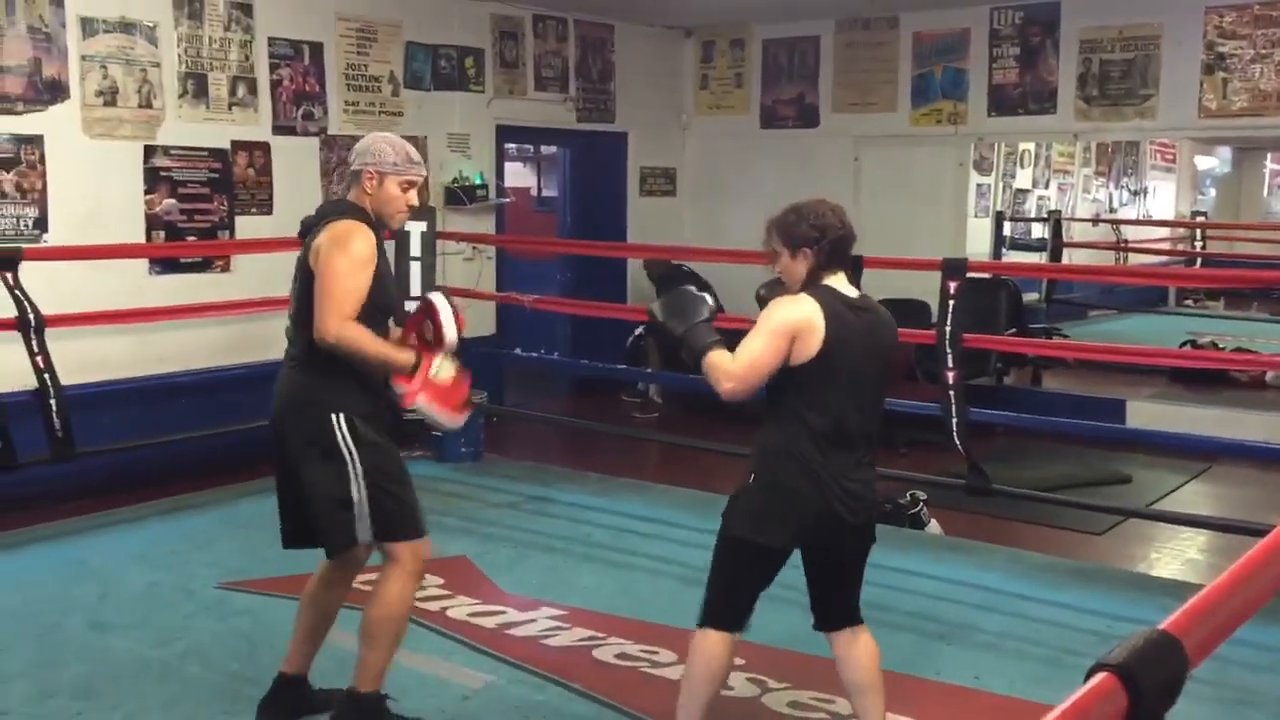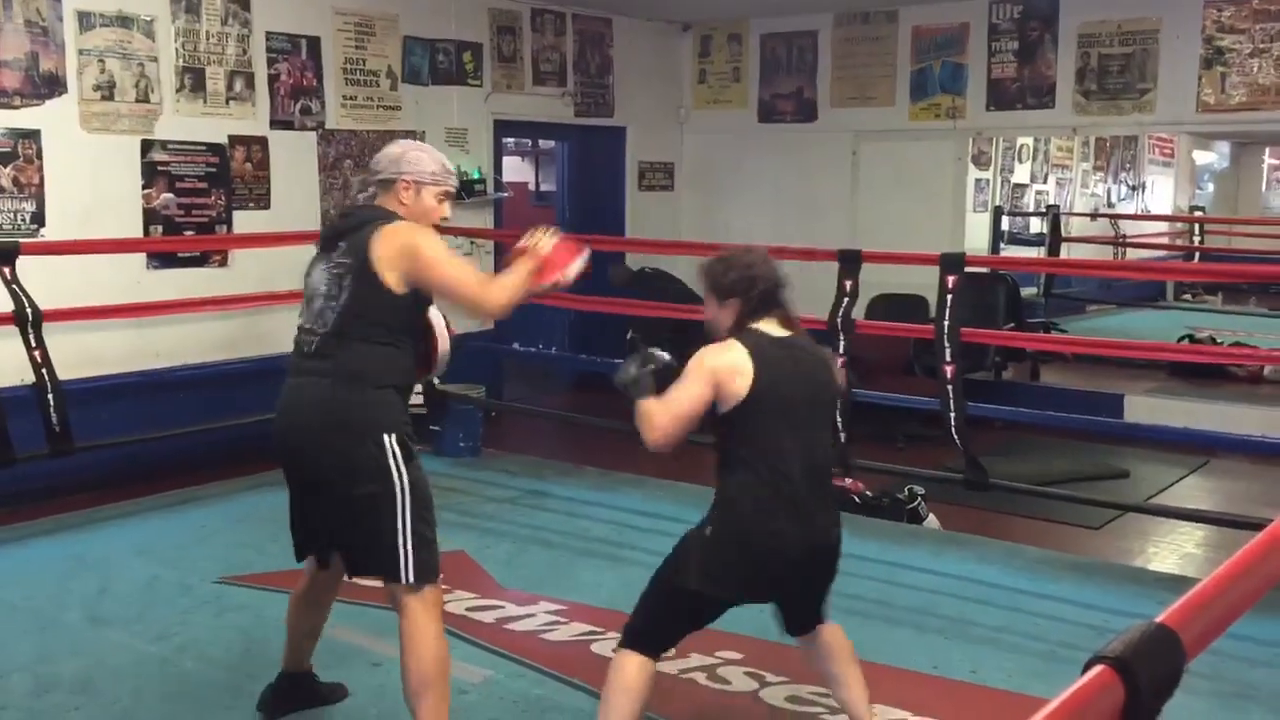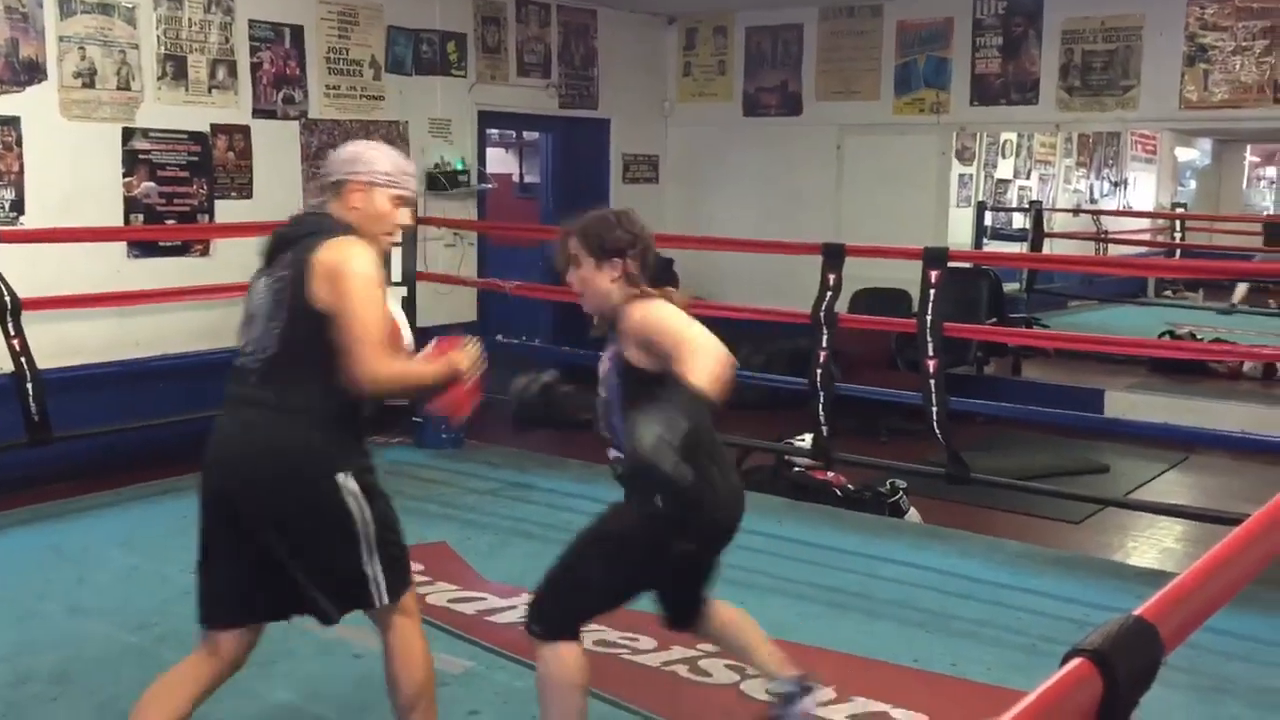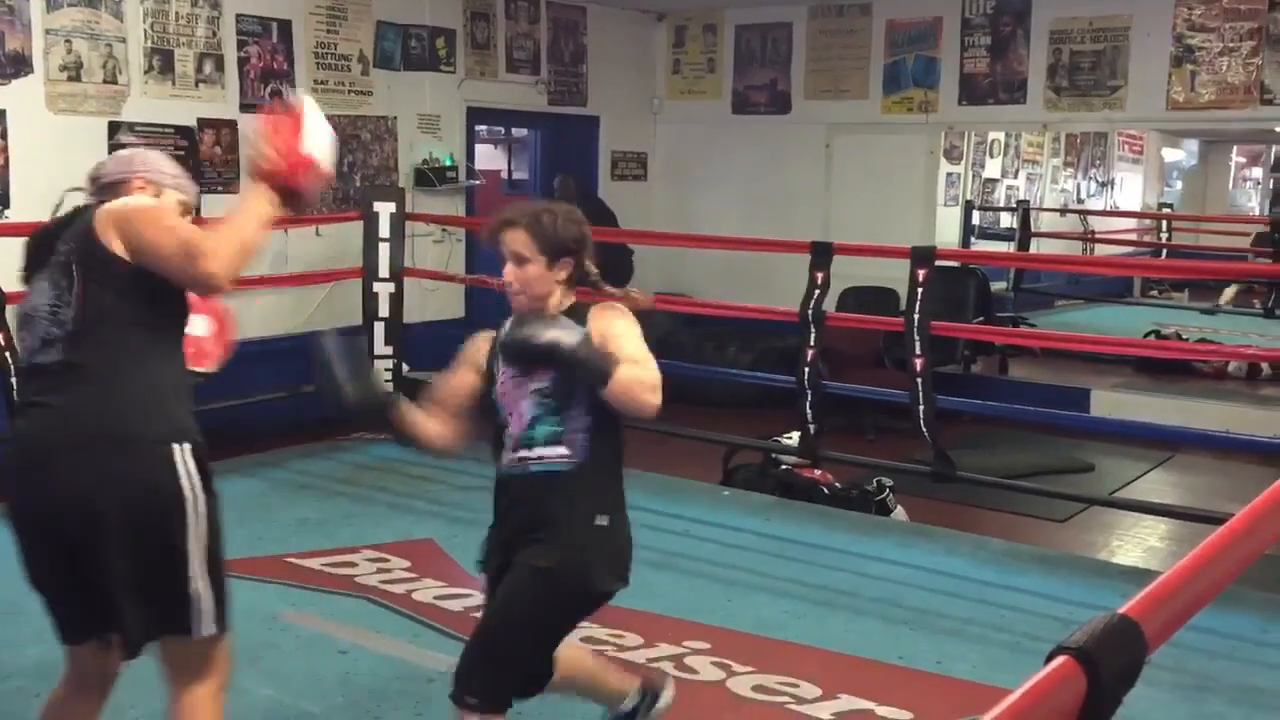
dt=0.4s
person 1, frame 1
left shoulder: (341, 233)
right shoulder: (352, 234)
right elbow: (333, 329)
left wrist: (405, 337)
right wrist: (412, 361)
left hip: (315, 408)
right hip: (332, 412)
left knee: (347, 557)
right knee: (407, 553)
person 1, frame 2
left shoulder: (341, 240)
right shoulder: (406, 238)
right elbow: (491, 300)
left wrist: (410, 351)
right wrist: (532, 261)
left hip: (303, 415)
right hip: (359, 424)
left knee: (329, 558)
right knee: (418, 593)
person 1, frame 3
left shoulder: (288, 251)
right shoulder: (349, 256)
right elbow: (372, 374)
right wrist: (449, 367)
left hip: (236, 454)
right hip: (306, 460)
left knee: (222, 649)
right knee: (398, 610)
person 1, frame 4
left shoulder: (56, 250)
right shoulder: (126, 215)
right elbow: (212, 270)
right wrist: (272, 187)
right hip: (139, 458)
left knee: (92, 663)
right knee: (198, 663)
person 2, frame 1
left shoulder: (793, 312)
right shoulder: (882, 322)
left elbow: (730, 382)
left wrist: (695, 329)
left hip: (781, 491)
right hip: (851, 497)
left knee: (720, 619)
right knee: (844, 621)
person 2, frame 2
left shoulder: (720, 360)
right shoulder: (822, 361)
left elbow: (658, 434)
left wrist: (640, 385)
left hip: (744, 532)
right hip: (816, 532)
left knee: (641, 641)
right knee: (809, 625)
person 2, frame 3
left shoulder: (643, 316)
right shoulder: (624, 327)
left elbow: (713, 361)
left wrist: (675, 419)
left hip: (671, 503)
right hip: (695, 498)
left knee: (550, 620)
right knee: (685, 608)
person 2, frame 4
left shoulder: (605, 319)
right shoulder: (491, 345)
left elbow: (646, 398)
right elbow: (441, 432)
left wrist: (579, 353)
right wrist: (377, 401)
left hip: (587, 535)
right hip: (519, 531)
right knee: (528, 665)
